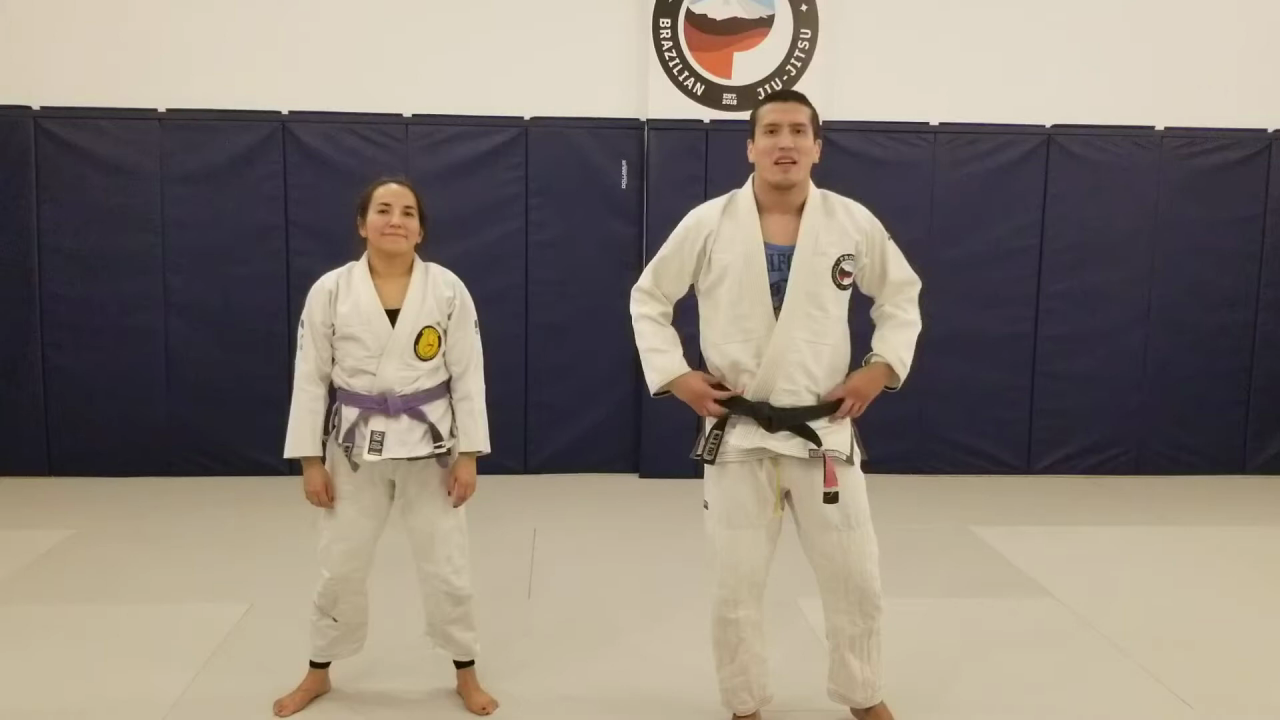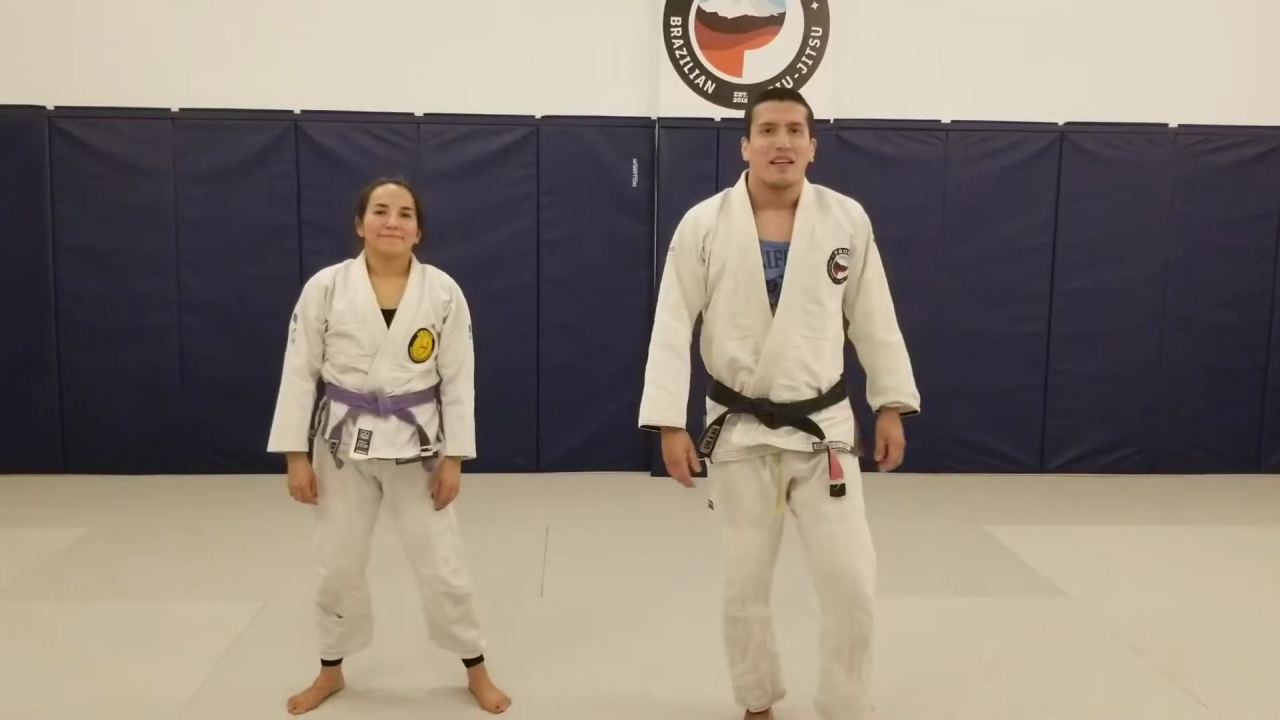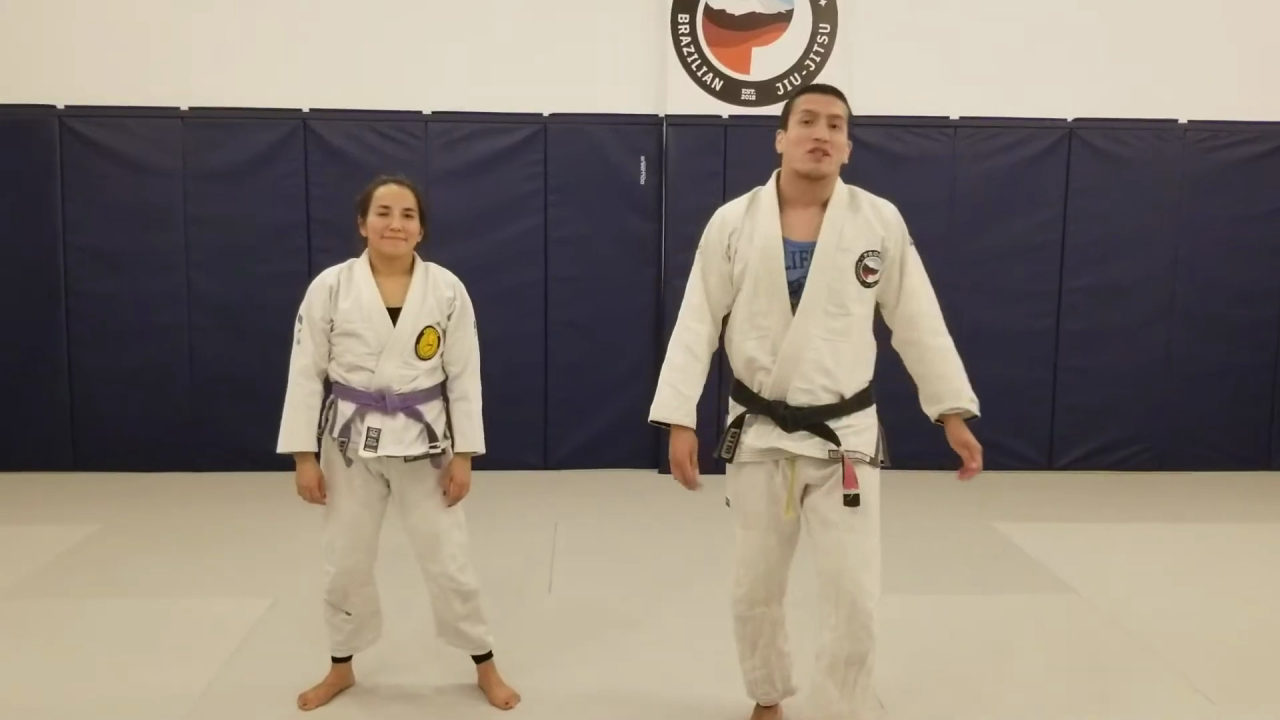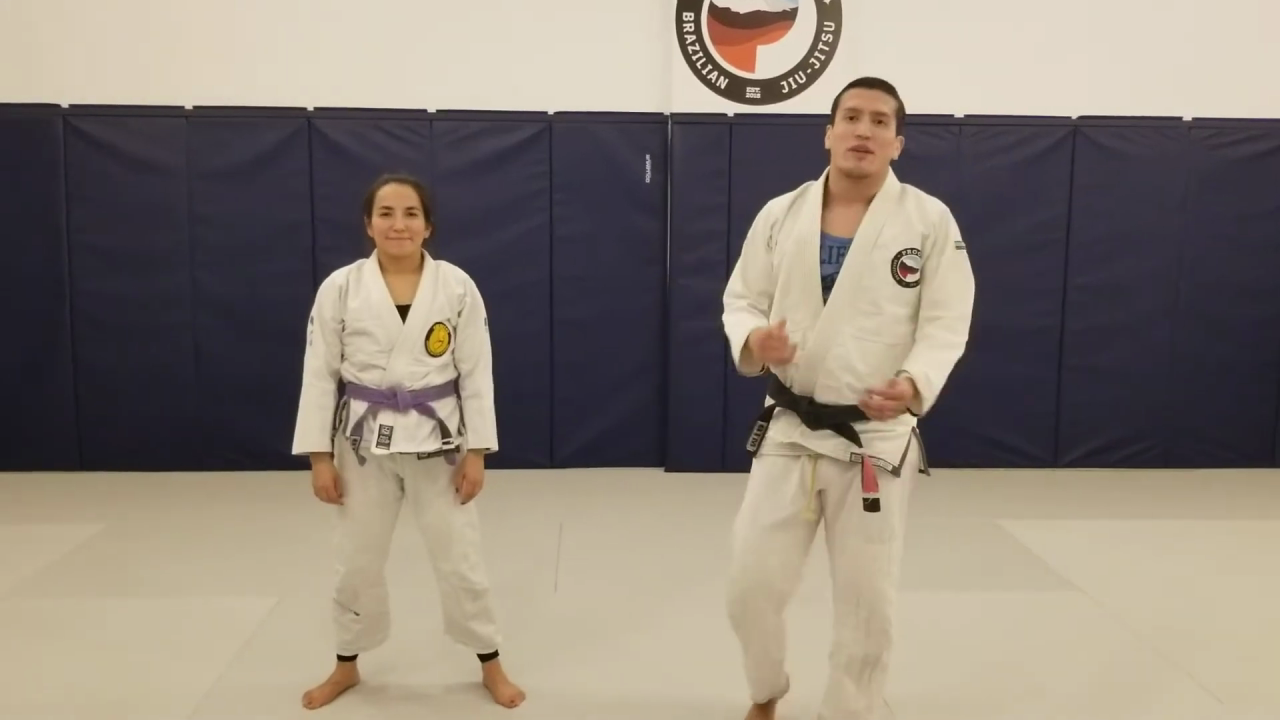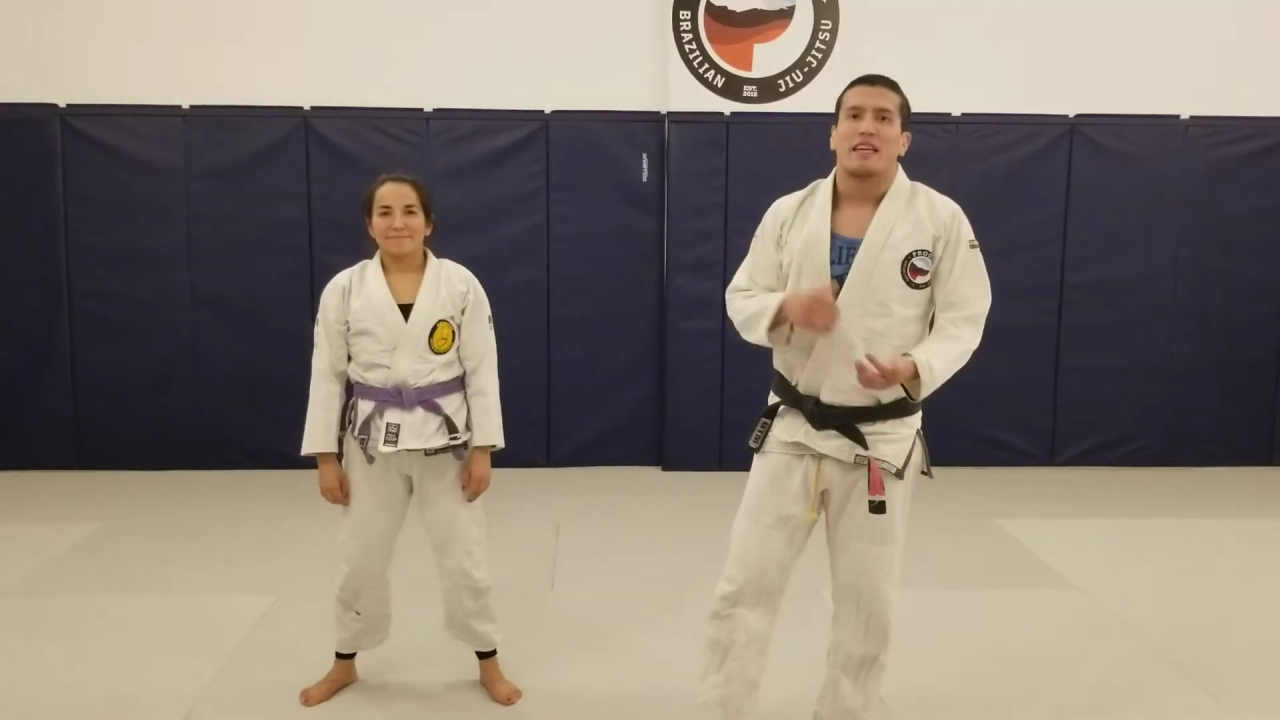
dt=0.4s
person 1, frame 1
left shoulder: (854, 223)
right shoulder: (707, 224)
left elbow: (903, 295)
right elbow: (647, 300)
left wrist: (883, 367)
right wrist: (675, 375)
left hip: (822, 433)
right hip: (738, 435)
left knee: (855, 580)
right knee: (736, 588)
person 1, frame 2
left shoulder: (847, 218)
right shoulder: (704, 224)
left elbow: (872, 319)
right elbow: (672, 325)
left wrist: (891, 404)
right wrist: (671, 424)
left hip: (824, 427)
right hip: (739, 430)
left knee: (850, 586)
right knee: (744, 586)
person 1, frame 3
left shoulder: (880, 221)
right shoulder: (732, 222)
left elbow: (917, 323)
right elbow: (697, 324)
left wrist: (952, 413)
right wrist: (680, 421)
left hip: (845, 435)
right hip: (759, 433)
left knee: (852, 600)
right knee: (754, 590)
person 1, frame 4
left shoulder: (929, 220)
right shoulder: (780, 214)
left elbow: (947, 324)
right elbow: (741, 301)
left wrist: (911, 385)
right wrist: (753, 342)
left hip: (877, 438)
right hip: (788, 431)
left knee: (867, 605)
right knee: (751, 589)
person 1, frame 5
left shoulder: (941, 218)
right shoulder: (789, 212)
left elbow: (962, 320)
right elbow: (741, 302)
left wrist: (914, 369)
right wrist: (785, 308)
left hip: (881, 438)
right hip: (792, 428)
left knee: (865, 606)
right knee: (744, 588)
person 2, frame 1
left shoulder: (447, 289)
right shoulder: (330, 290)
left elbow: (468, 376)
right elbow: (310, 378)
left wrist: (469, 455)
right wrist: (311, 460)
left hip: (429, 445)
right hip: (356, 446)
left knee: (446, 565)
right knee: (340, 564)
left ankle: (466, 672)
right ankle: (318, 672)
person 2, frame 2
left shoulder: (443, 291)
right shoulder: (326, 286)
left elbow: (458, 379)
right elbow: (299, 372)
left wrist: (453, 458)
right wrist: (296, 455)
left hip: (416, 444)
right hip: (344, 443)
left knee: (441, 564)
right knee: (338, 564)
left ankle: (476, 669)
right ankle: (331, 670)
person 2, frame 3
left shoulder: (447, 289)
right shoulder: (330, 286)
left elbow: (464, 376)
right elbow: (306, 373)
left wrist: (463, 455)
right wrist: (304, 455)
left hip: (423, 442)
right hip: (351, 443)
left knee: (449, 561)
right knee: (345, 562)
left ankle: (484, 665)
right ankle: (341, 667)
person 2, frame 4
left shoulder: (457, 286)
right shoulder: (340, 287)
left elbow: (476, 372)
right elbow: (319, 374)
left wrist: (476, 452)
right wrist: (320, 456)
left hip: (437, 440)
right hip: (365, 442)
left knee: (460, 558)
right knee: (357, 561)
left ankle: (490, 664)
right ankle: (346, 665)
person 2, frame 5
left shoulder: (460, 284)
right shoulder: (343, 289)
left elbow: (482, 371)
right elbow: (327, 375)
left wrist: (482, 450)
right wrist: (326, 457)
left hip: (445, 439)
right hip: (373, 441)
left knee: (464, 556)
right knee: (360, 559)
left ankle: (487, 662)
right ankle: (344, 663)
